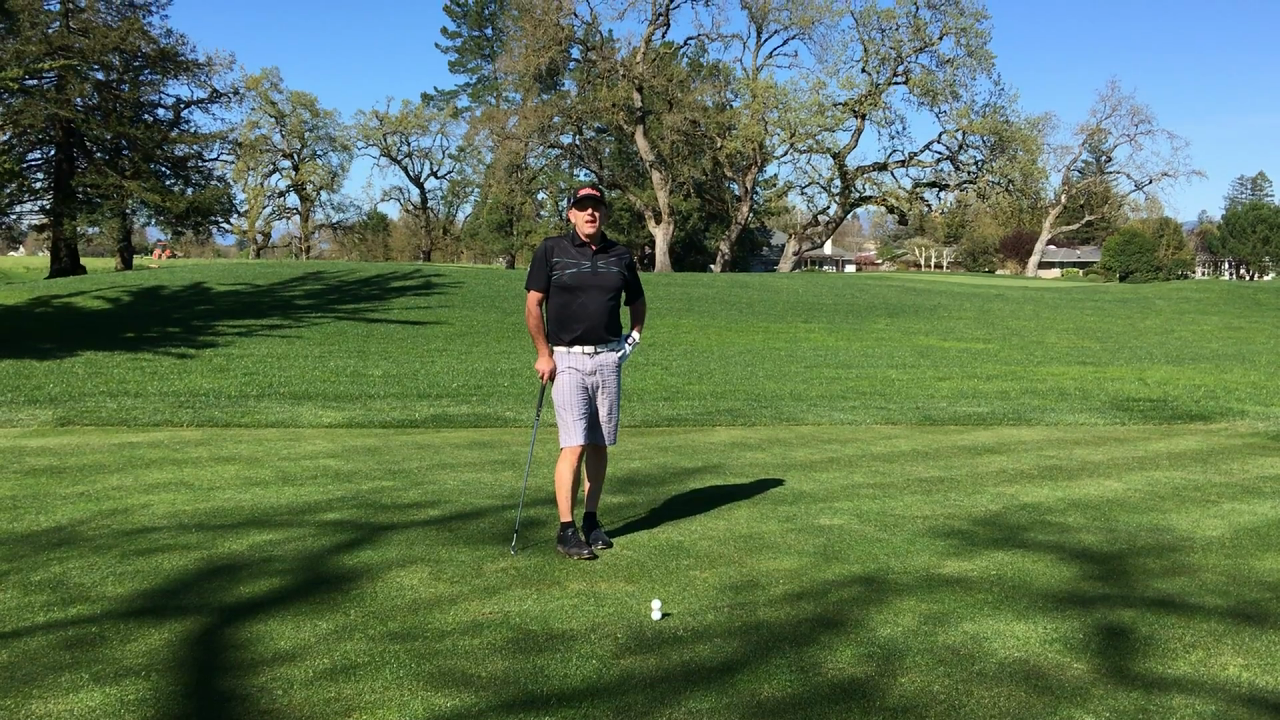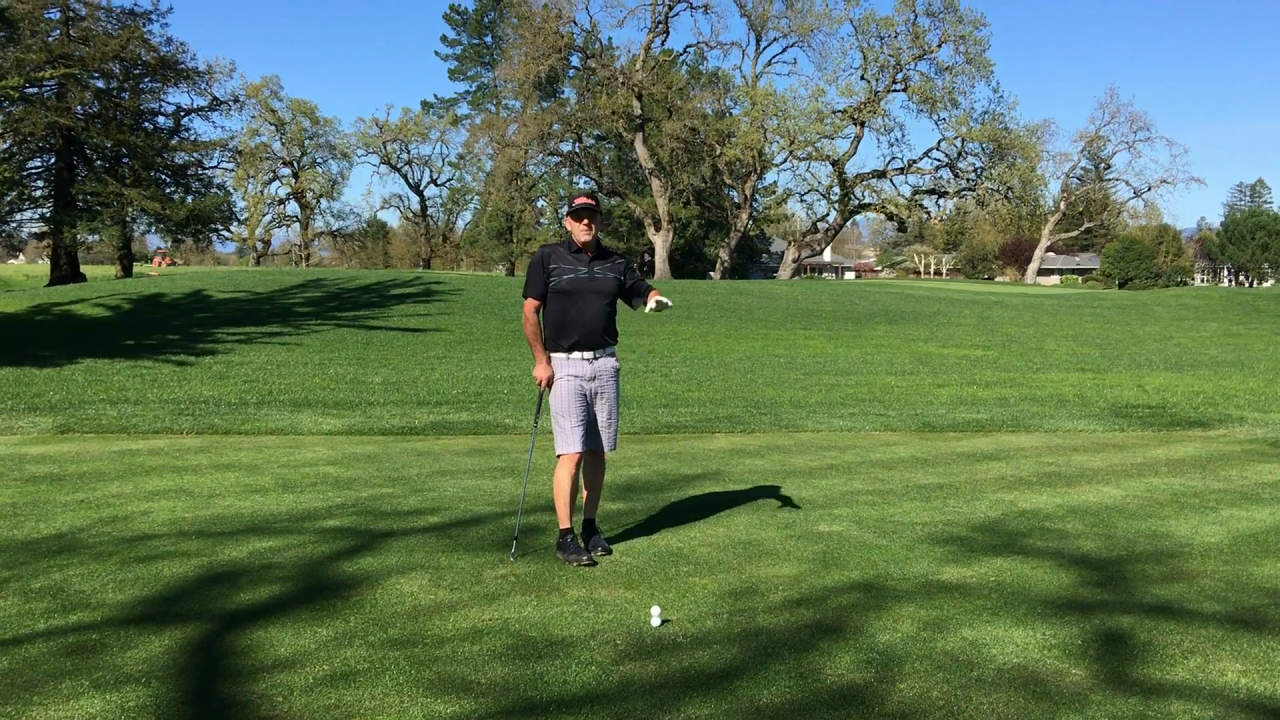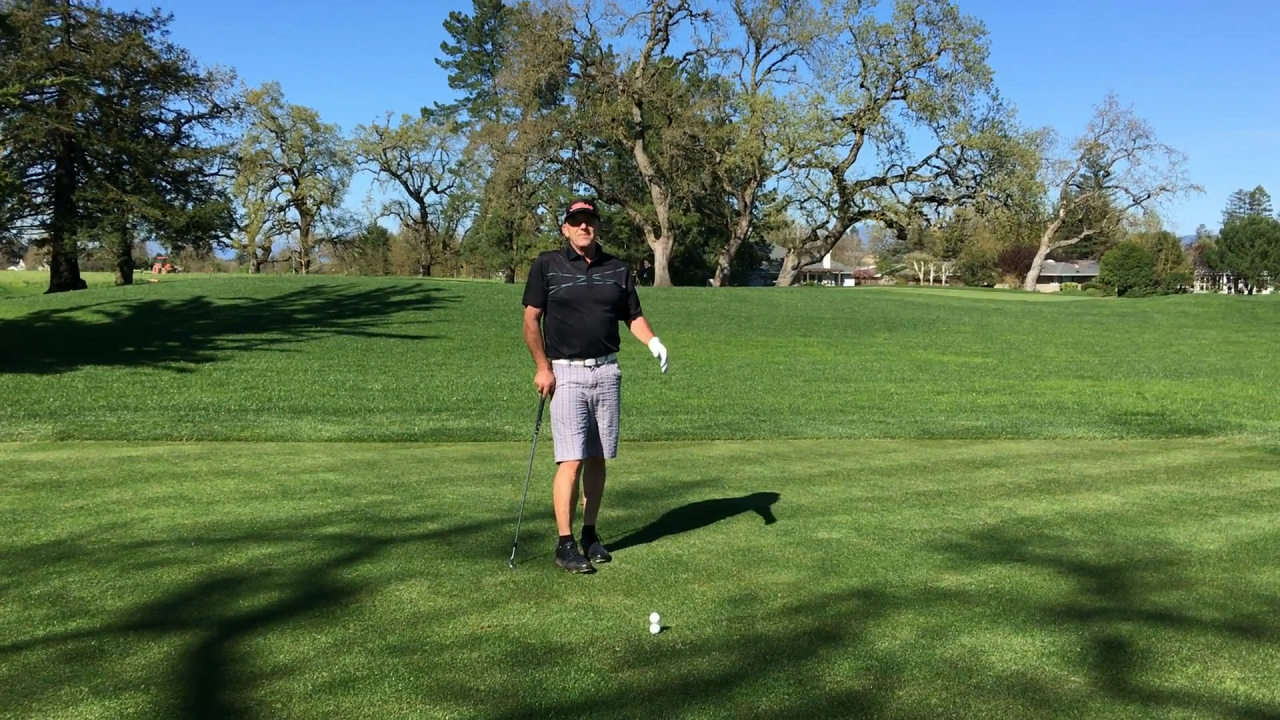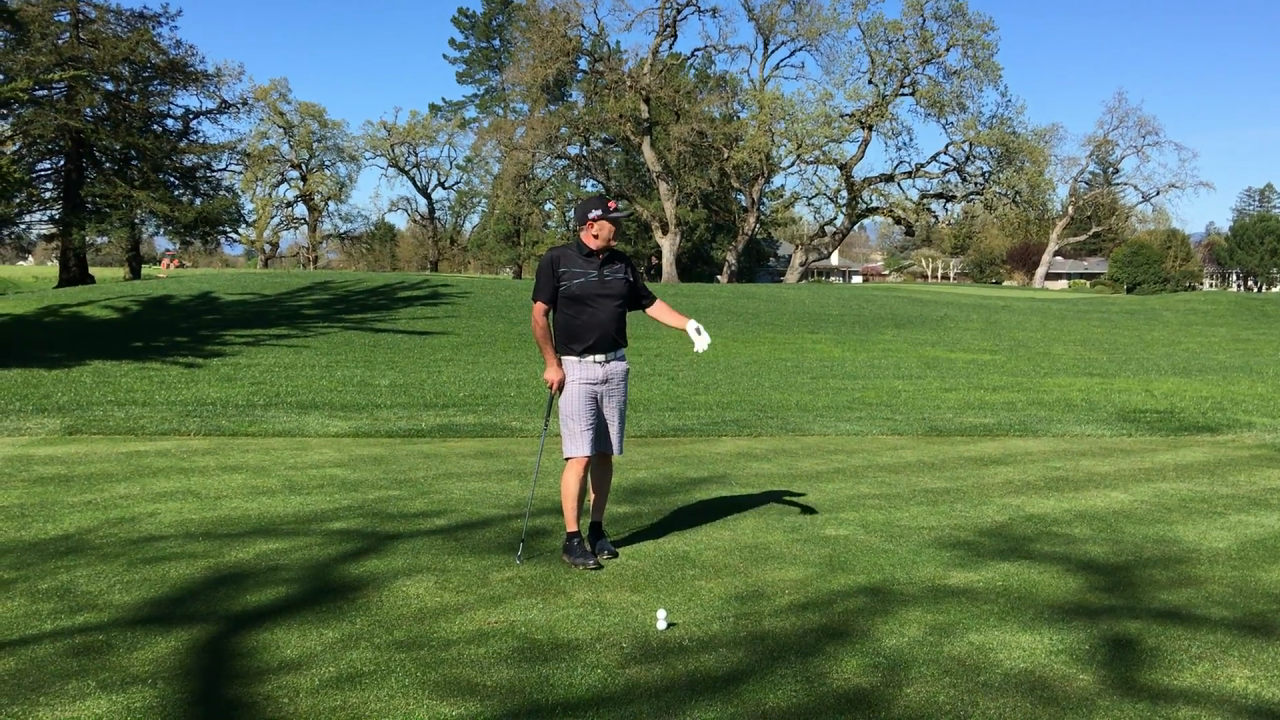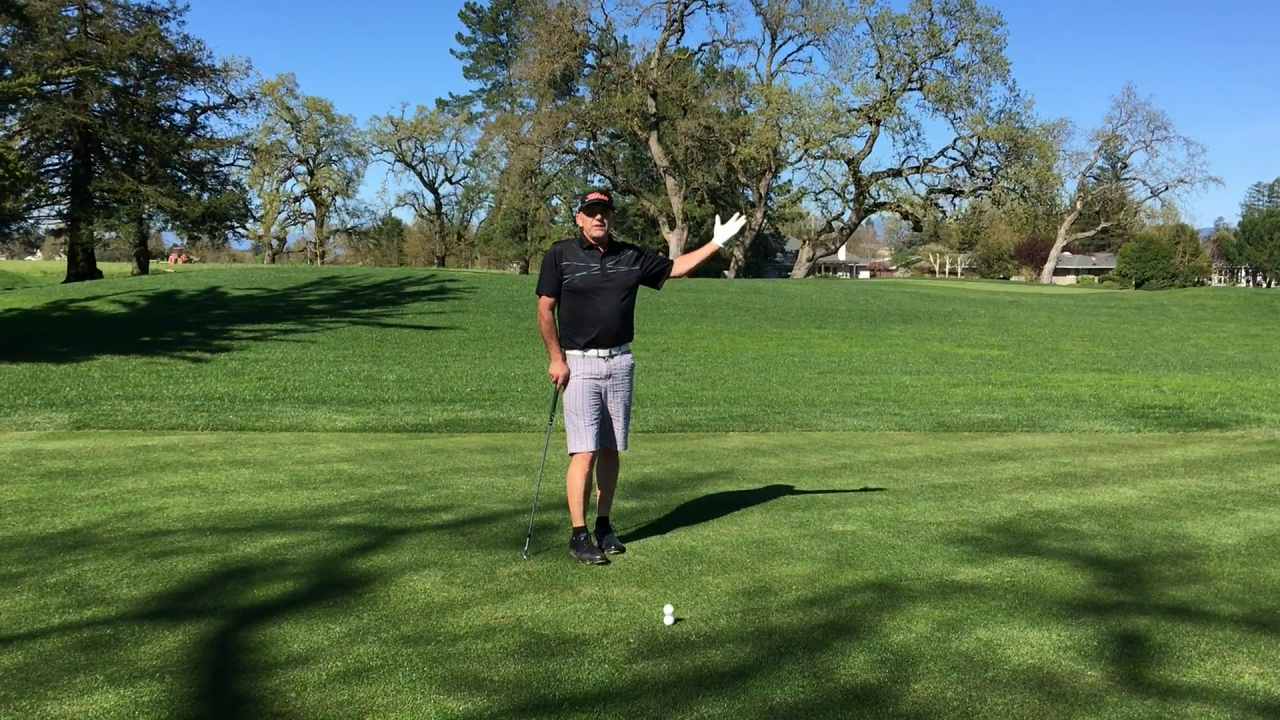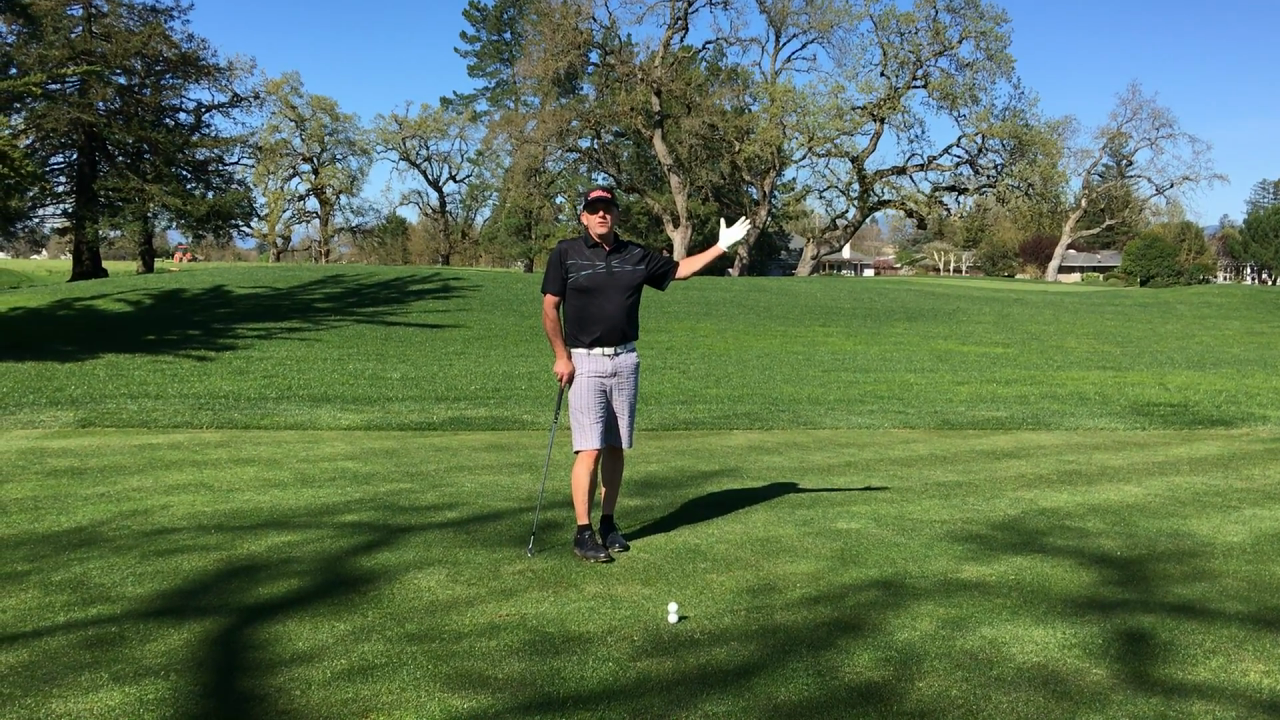
dt=0.7s
person 1, frame 1
left shoulder: (621, 256)
right shoulder: (551, 250)
left elbow: (637, 301)
right elbow: (533, 304)
left wrist: (632, 338)
right wrist: (543, 354)
left hip: (608, 359)
right hip: (566, 359)
left knee: (599, 445)
right knee: (574, 445)
left ankle: (591, 520)
right ankle: (566, 529)
person 1, frame 2
left shoulder: (616, 262)
right shoulder: (548, 257)
left elbow: (645, 296)
right elbow: (530, 311)
left wrist: (656, 301)
right wrist: (541, 360)
left hip: (605, 364)
right hip: (566, 366)
left knee: (598, 451)
right knee: (571, 452)
left ankle: (591, 526)
right ankle: (565, 536)
person 1, frame 3
left shoulder: (619, 269)
right shoulder: (547, 264)
left elbow: (634, 318)
right elbow: (532, 318)
left wrist: (654, 342)
right wrist: (542, 367)
left hip: (607, 372)
right hip: (567, 373)
left knee: (599, 459)
right knee: (572, 460)
left ankle: (590, 533)
right ankle: (565, 544)
person 1, frame 4
left shoulder: (622, 264)
right shoulder: (556, 260)
left elbow: (650, 304)
right elbow: (539, 314)
left wrist: (688, 324)
right wrist: (552, 364)
left hip: (615, 367)
right hip: (575, 369)
left knee: (605, 455)
right knee: (579, 457)
left ankle: (596, 530)
right ankle: (571, 539)
person 1, frame 5
left shoulder: (631, 256)
right shoulder: (560, 254)
left elbow: (675, 266)
right elbow: (545, 309)
left wrist: (717, 242)
right wrist: (557, 358)
left hip: (620, 362)
right hip: (579, 363)
left knee: (611, 449)
right knee: (585, 451)
left ankle: (604, 525)
right ankle: (578, 534)
person 1, frame 6
left shoulder: (636, 255)
right shoulder: (566, 253)
left elbow: (680, 269)
right elbow: (550, 307)
left wrist: (722, 246)
right wrist: (561, 356)
left hip: (625, 360)
right hip: (584, 362)
left knee: (616, 447)
right knee: (590, 449)
left ankle: (608, 523)
right ankle: (583, 532)
